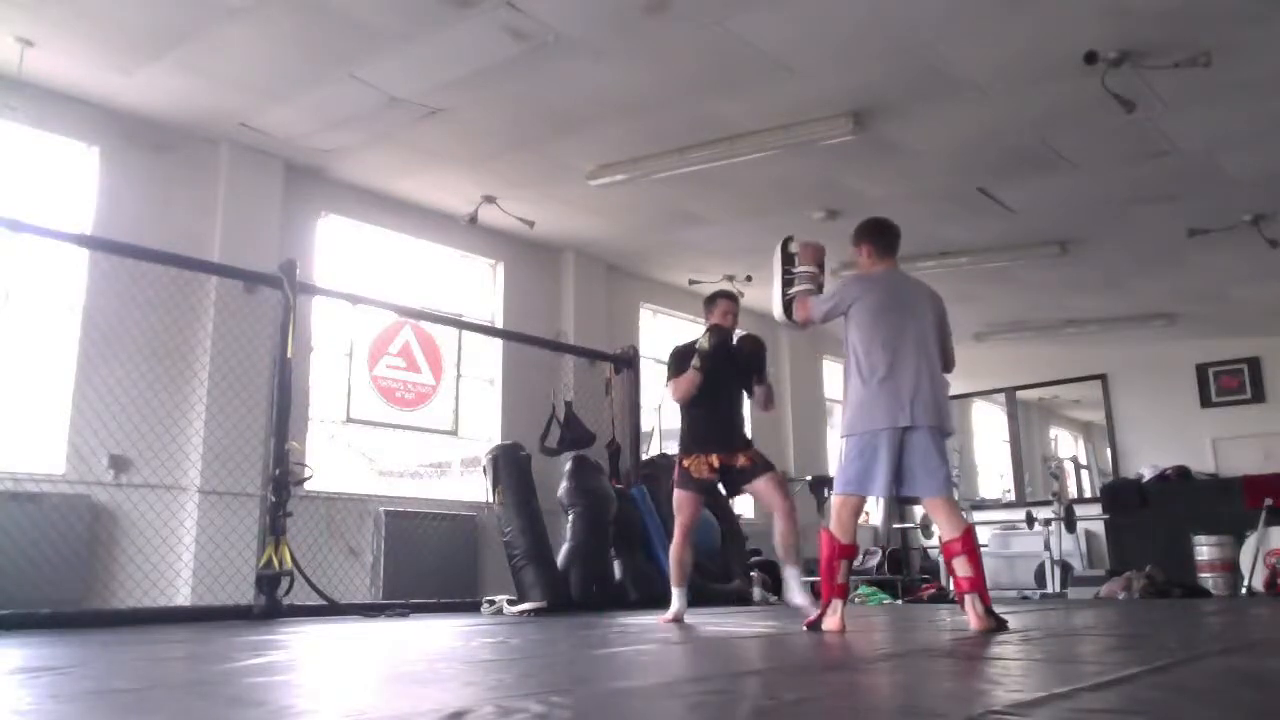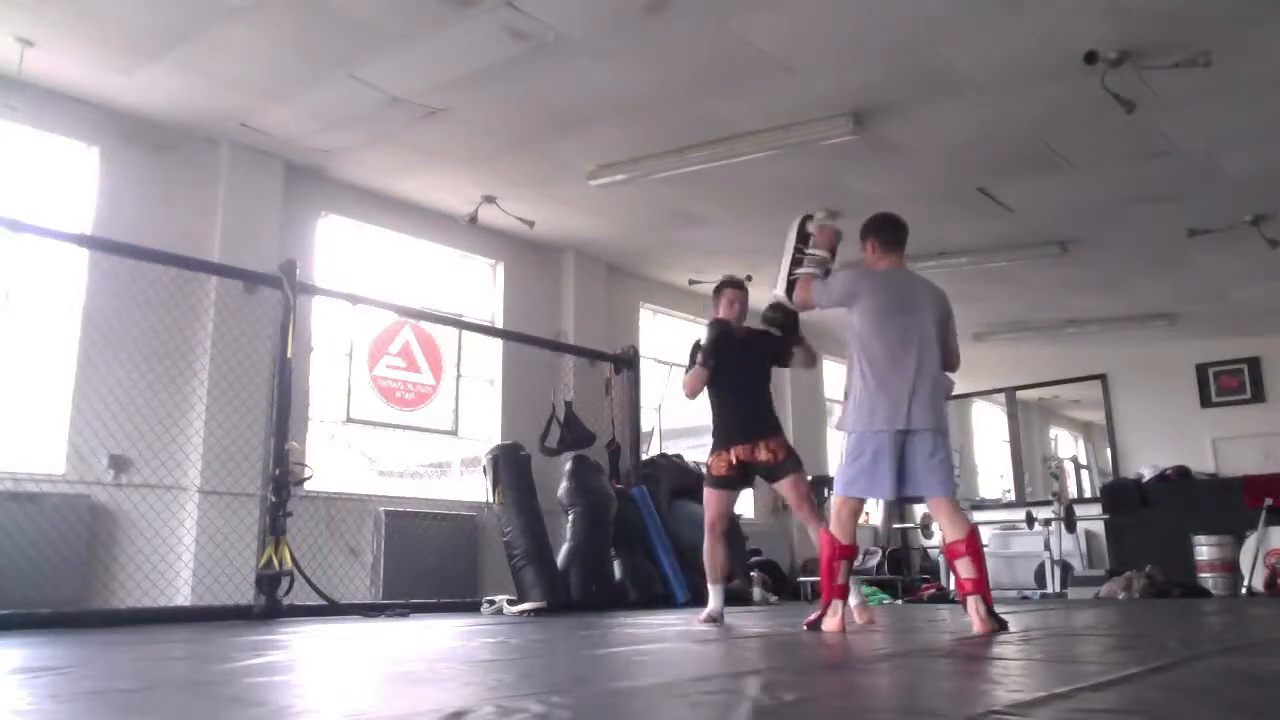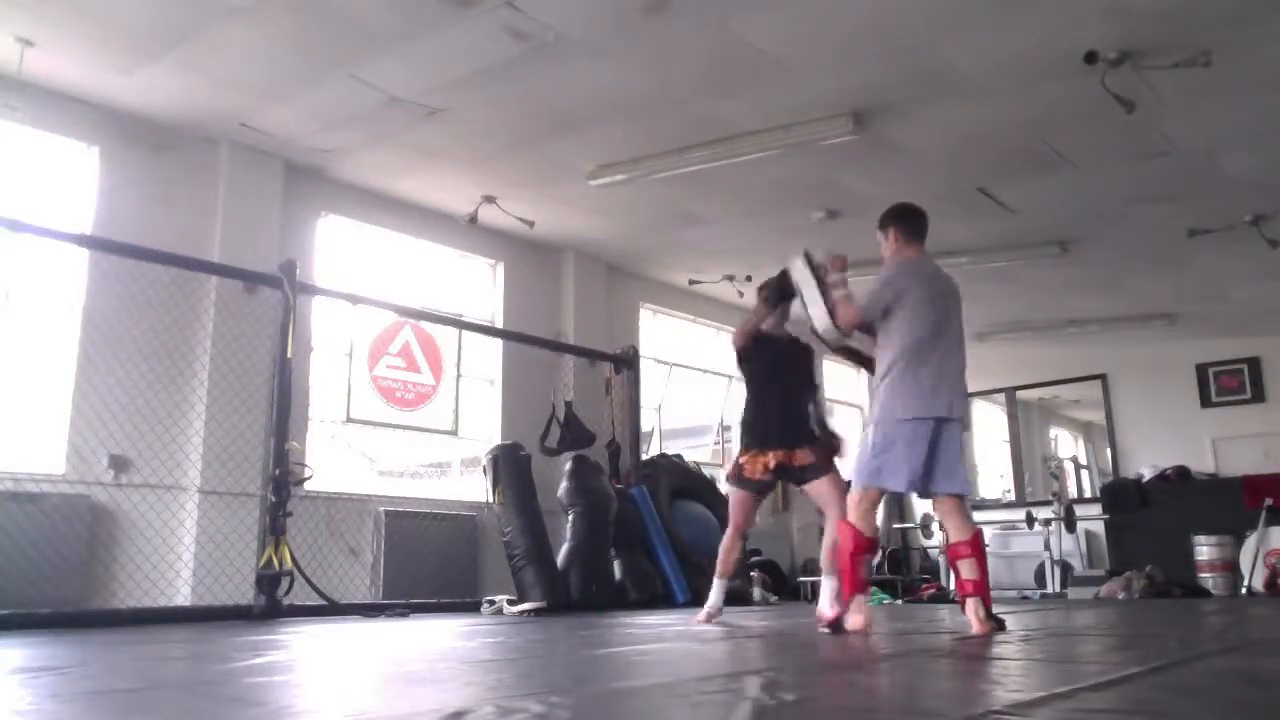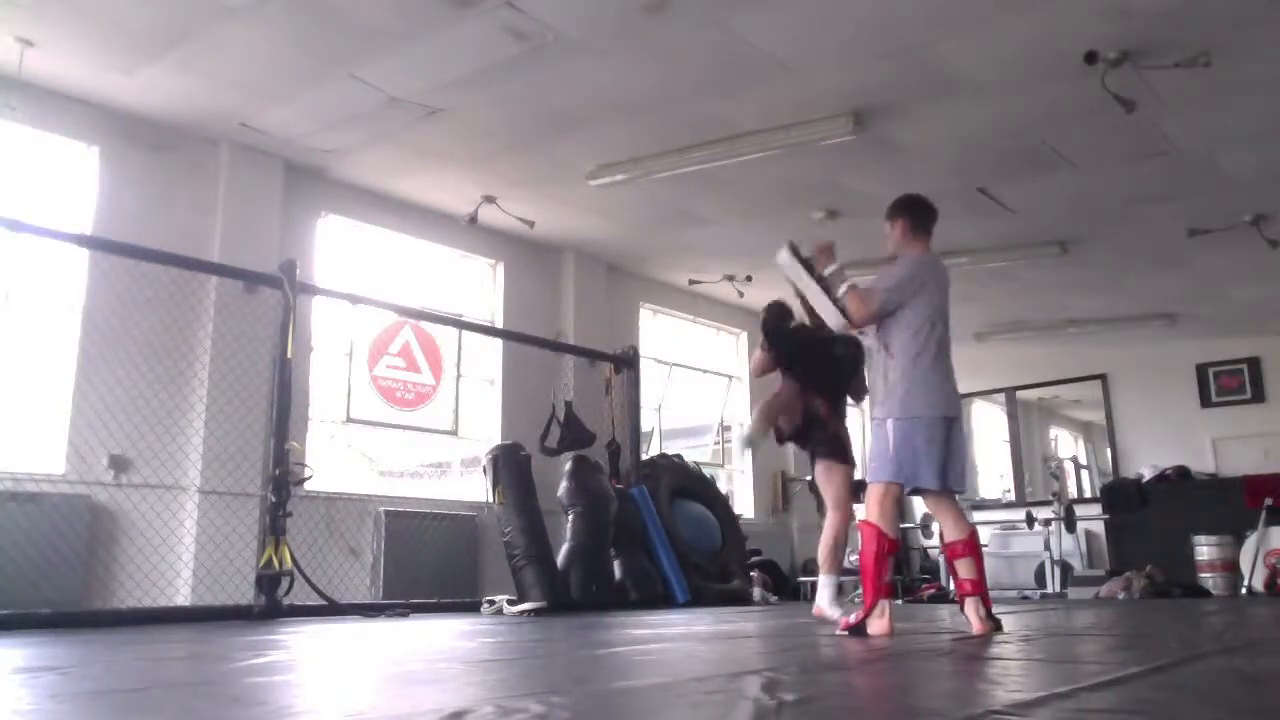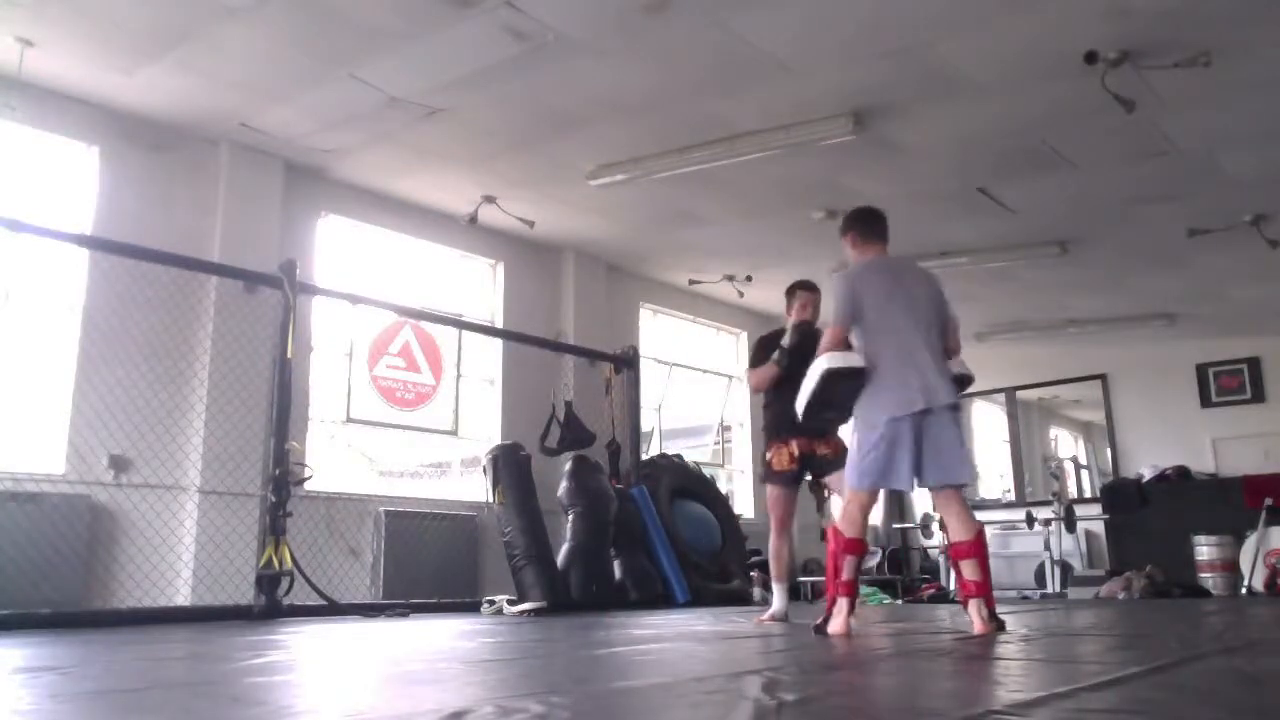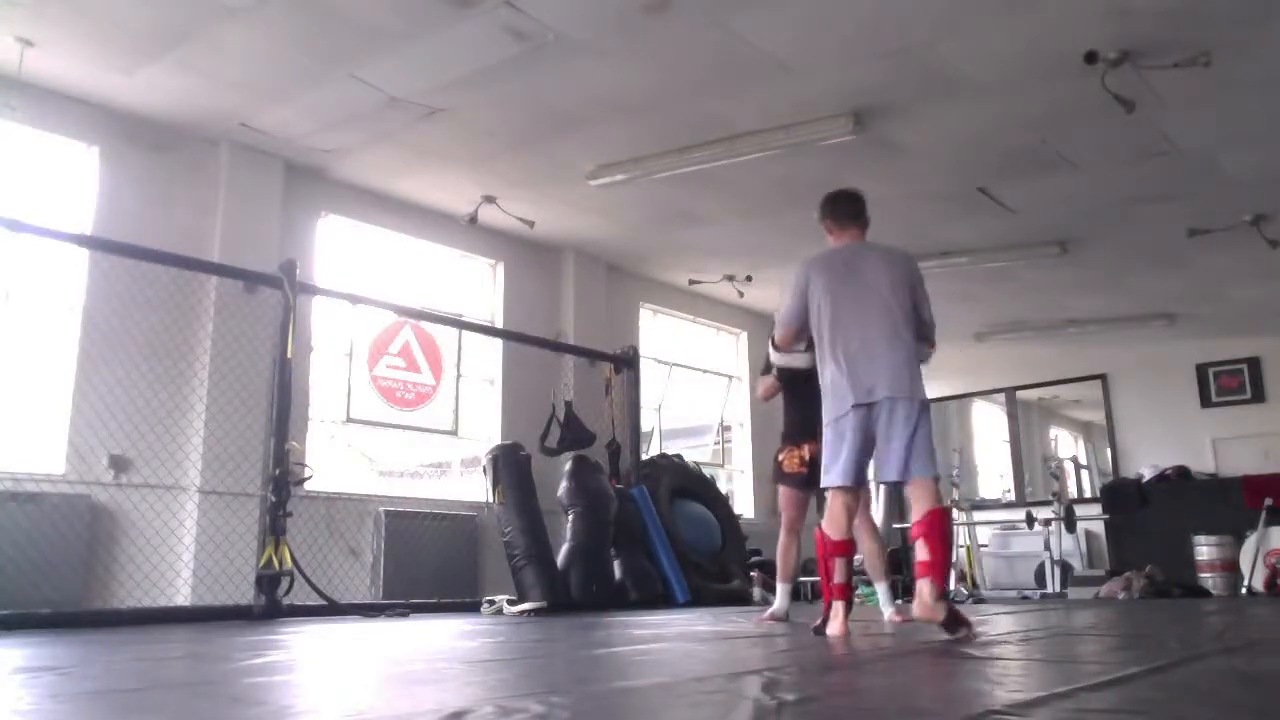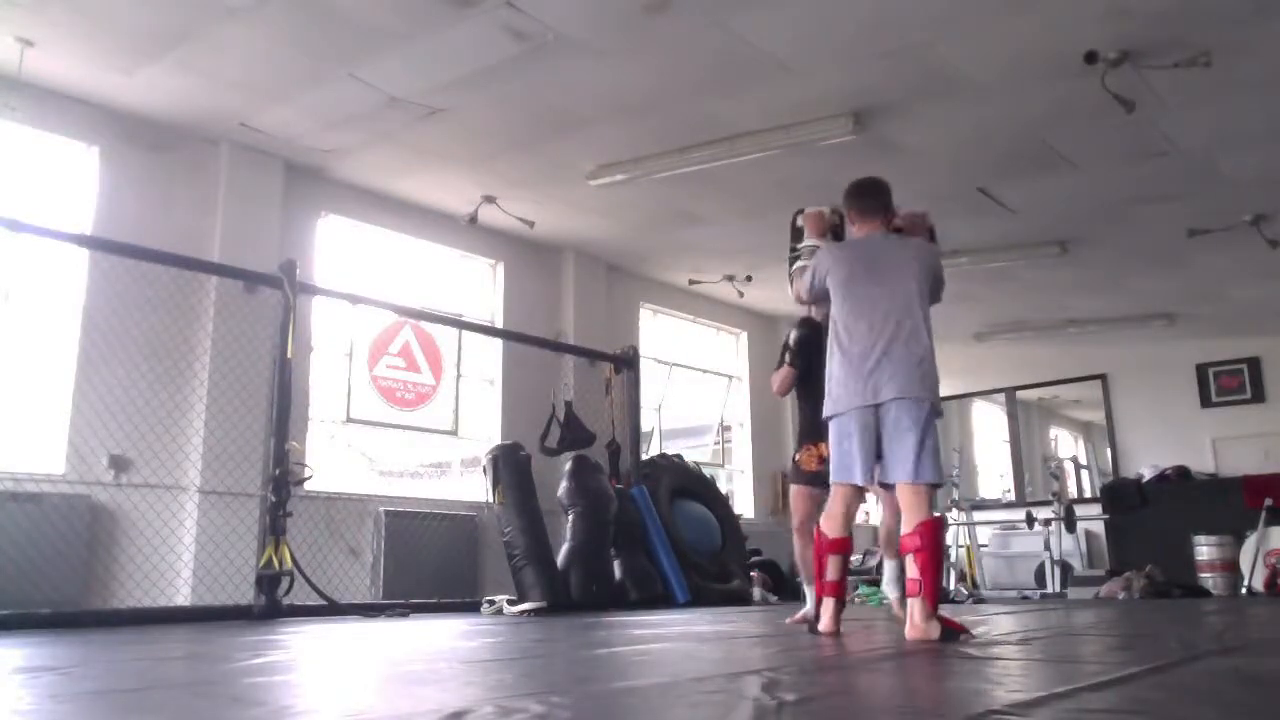
dt=0.4s
person 1, frame 1
left shoulder: (856, 286)
right shoulder: (929, 296)
left elbow: (802, 314)
right elbow: (948, 362)
left wrist: (807, 268)
left hip: (872, 416)
right hip: (925, 415)
left knee: (844, 508)
right knee: (942, 506)
left ankle: (832, 609)
right ankle: (976, 605)
person 1, frame 2
left shoulder: (858, 280)
right shoulder: (934, 294)
left elbow: (800, 297)
right elbow: (951, 362)
left wrist: (820, 251)
left hip: (872, 418)
right hip: (925, 417)
left knee: (844, 509)
right knee: (946, 508)
left ankle: (833, 609)
right ankle: (979, 606)
person 1, frame 3
left shoulder: (898, 273)
right shoulder: (946, 283)
left elbow: (847, 322)
left wrist: (835, 280)
right wrist: (879, 329)
left hip: (902, 407)
right hip: (946, 407)
left knee: (862, 499)
right knee: (952, 506)
left ankle: (854, 604)
right ankle: (978, 607)
person 1, frame 4
left shoulder: (913, 267)
right shoulder: (928, 269)
left elbow: (859, 313)
right elbow: (883, 318)
left wrist: (831, 270)
left hip: (907, 402)
right hip: (935, 403)
left knee: (881, 497)
right knee: (942, 501)
left ankle: (876, 610)
right ankle: (977, 607)
person 1, frame 5
left shoulder: (851, 277)
right shoulder: (924, 278)
left elbow: (833, 343)
right elbow: (952, 345)
left wrist: (825, 361)
left hip: (883, 403)
right hip: (936, 397)
left knee: (856, 503)
right knee: (951, 500)
left ankle: (840, 610)
right ankle: (980, 607)
person 1, frame 6
left shoulder: (811, 270)
right shoulder: (900, 262)
left elbow: (783, 338)
right elbow: (926, 336)
left hip: (842, 395)
right hip: (899, 390)
left knee: (841, 499)
right knee: (922, 487)
left ankle: (837, 611)
right ankle: (930, 593)
person 1, frame 7
left shoulder: (833, 256)
right shoulder: (921, 254)
left elbow: (800, 293)
left wrist: (811, 240)
left hip: (850, 392)
right hip: (909, 387)
left knee: (843, 495)
right knee: (914, 495)
left ankle: (828, 608)
right ankle: (920, 614)
person 2, frame 1
left shoulder: (742, 356)
right shoulder: (684, 354)
left elbow: (765, 404)
right elbow: (679, 394)
left wrist: (758, 374)
right wrist: (702, 354)
left hip: (737, 449)
right hip: (697, 453)
left knee: (783, 505)
right knee: (683, 528)
left ankle: (793, 586)
right ankle: (678, 603)
person 2, frame 2
left shoulder: (763, 339)
right shoulder: (706, 346)
left elbow: (808, 362)
right elbow: (689, 391)
left wrist: (791, 333)
right wrist: (708, 349)
left hip: (768, 441)
right hip: (726, 446)
left knee: (808, 512)
right knee: (713, 526)
right ankle: (715, 605)
person 2, frame 3
left shoulder: (801, 350)
right shoulder: (754, 342)
right elbow: (741, 335)
left wrist: (823, 429)
right wrist: (770, 301)
left hip: (802, 445)
right hip: (759, 448)
left knee: (839, 510)
right knee: (737, 526)
left ankle: (828, 601)
right ankle: (715, 601)
person 2, frame 4
left shoulder: (848, 345)
right shoulder: (794, 335)
left elbow: (858, 395)
right elbow: (757, 370)
left wrist: (853, 363)
right wrist: (769, 339)
left hip: (830, 423)
right hip: (795, 416)
left knee: (841, 507)
right knee: (787, 390)
left ankle: (826, 598)
right ankle: (751, 436)
person 2, frame 5
right shoulder: (768, 343)
right elbow: (755, 383)
right wrist: (786, 350)
left hip: (823, 438)
right hip: (782, 442)
right knee: (779, 524)
right ankle: (779, 603)
person 2, frame 6
right shoulder: (784, 346)
right elbow: (763, 392)
right wrist: (781, 368)
right hip: (796, 445)
left knee: (862, 519)
right knee: (790, 524)
left ankle: (887, 603)
right ankle: (781, 603)
person 2, frame 7
right shoulder: (801, 336)
right elbow: (779, 387)
right wrist: (795, 349)
right hip: (813, 441)
left knee: (893, 498)
right knee: (800, 523)
left ankle: (891, 583)
right ankle: (813, 603)
